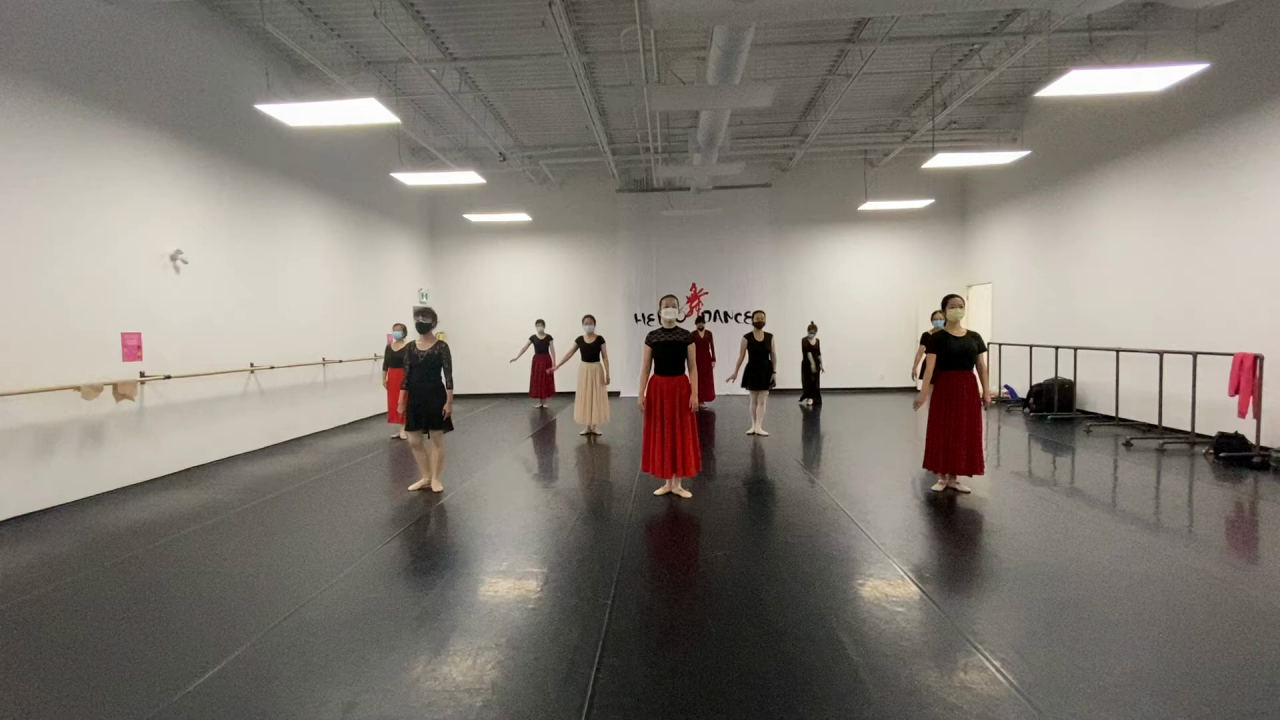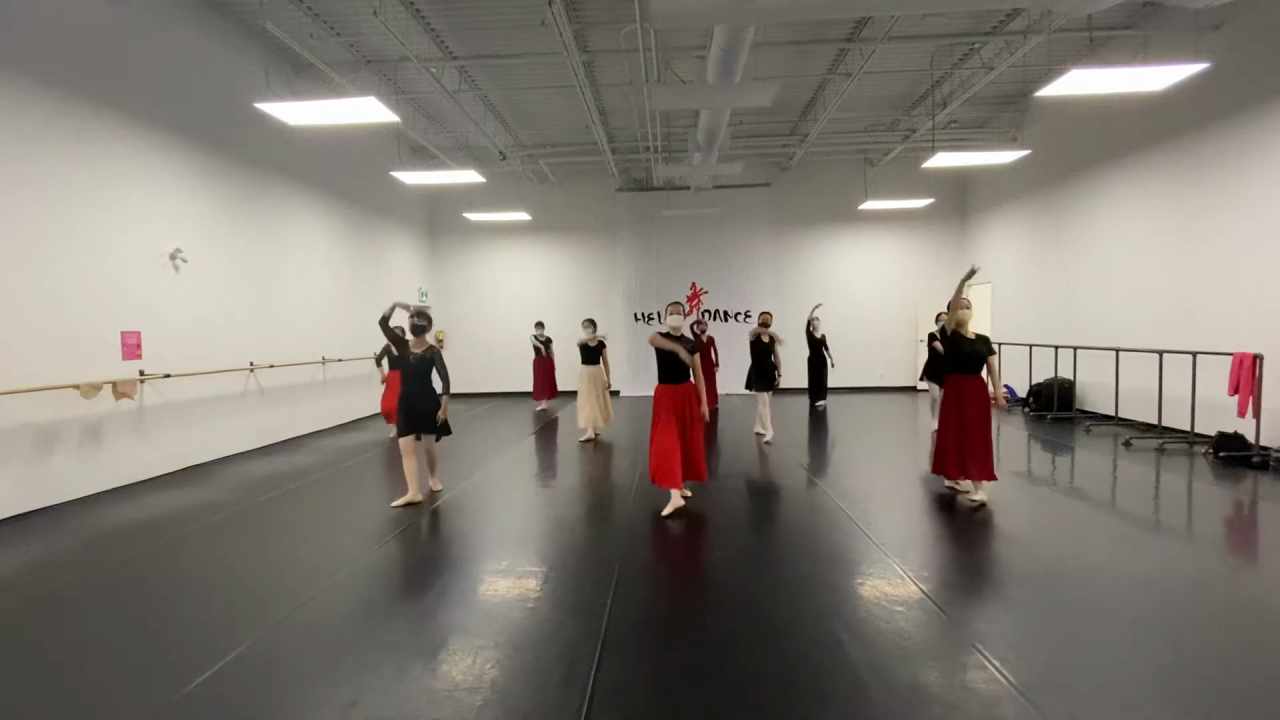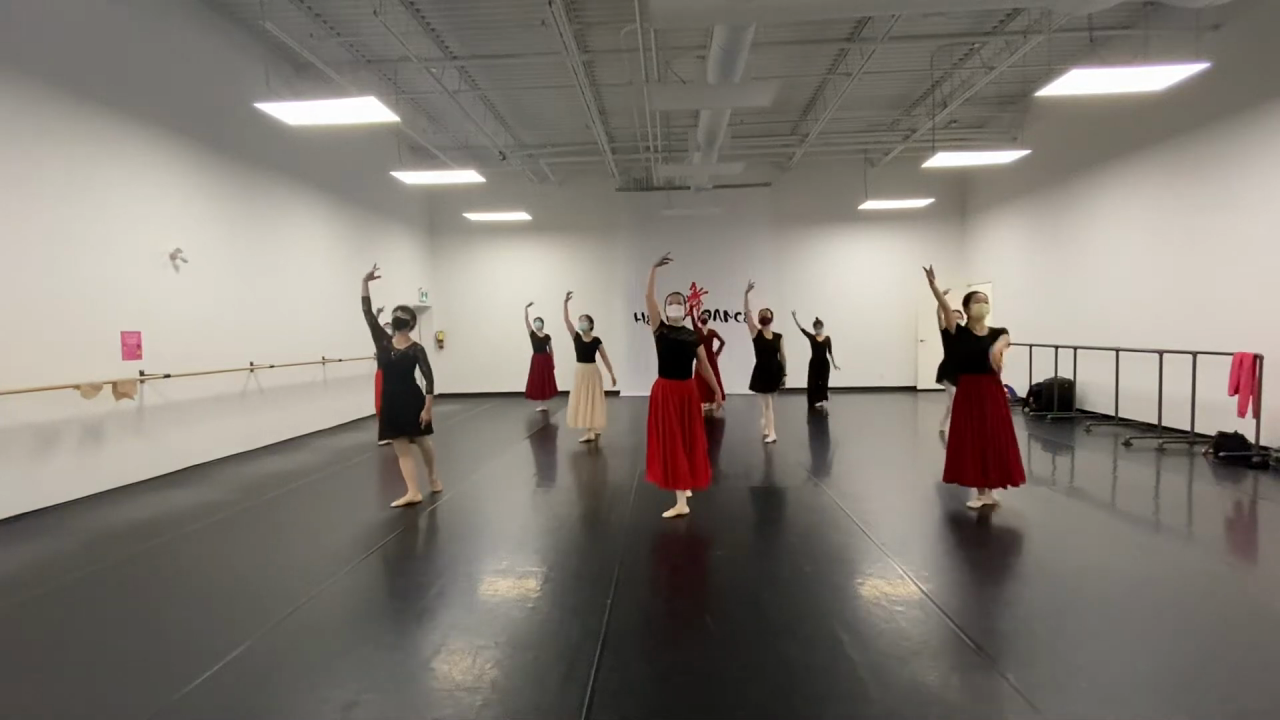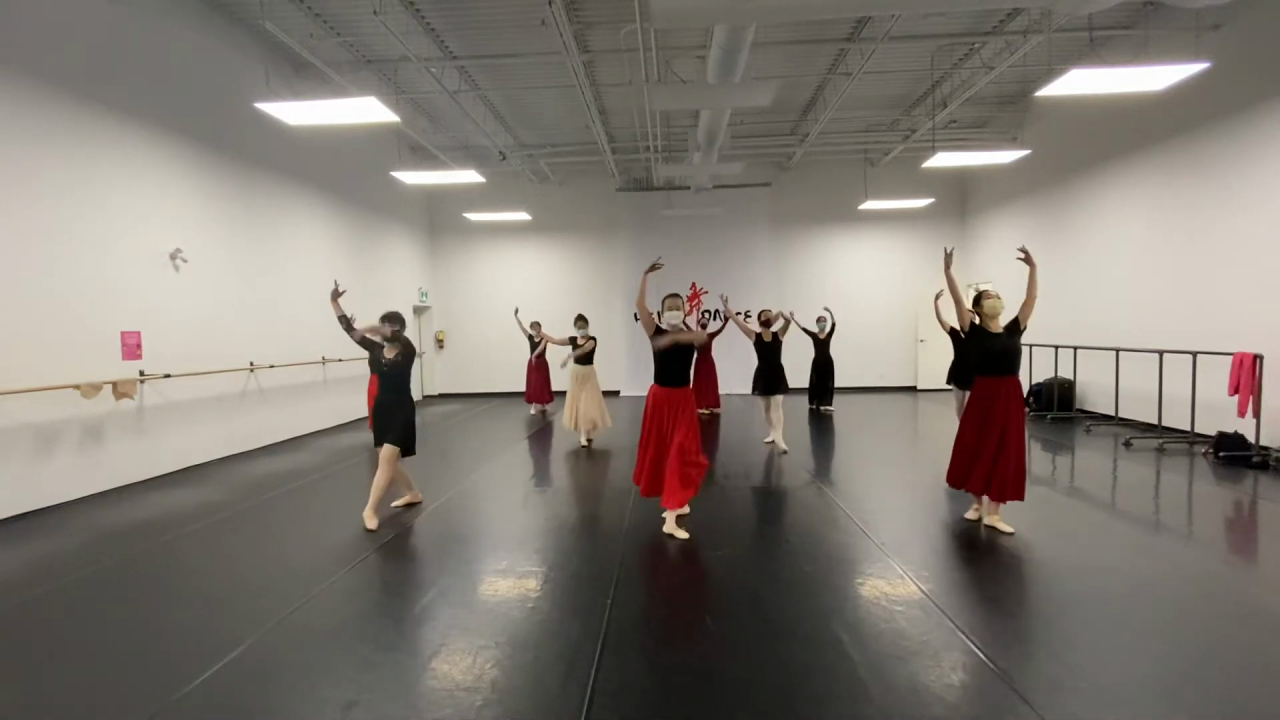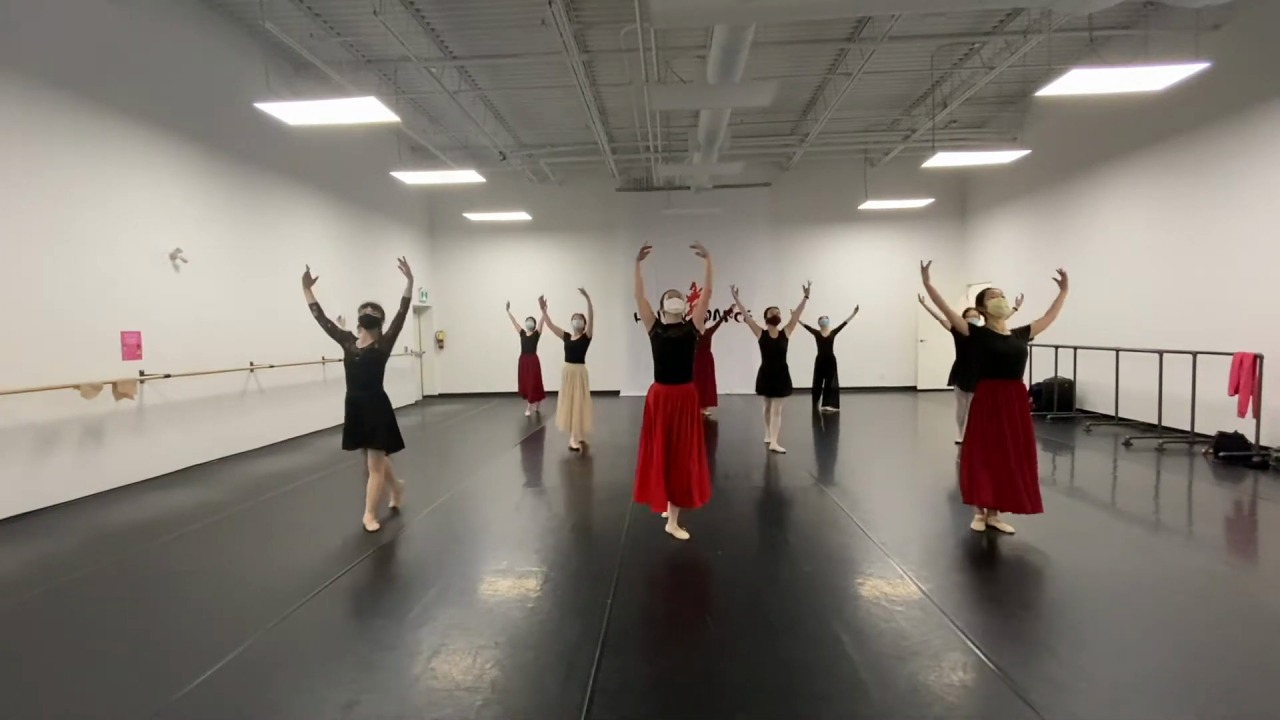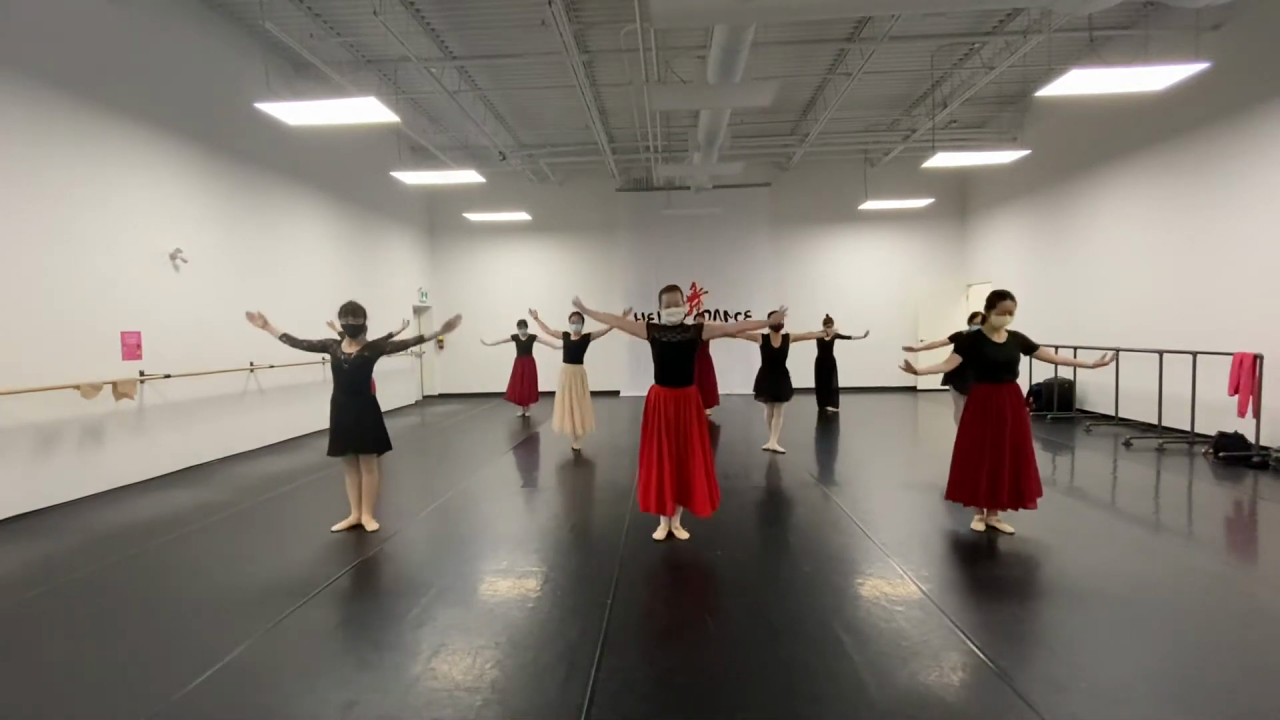
dt=0.7s
person 1, frame 1
left shoulder: (686, 336)
right shoulder: (652, 336)
left elbow: (692, 366)
right elbow: (646, 367)
left wrist: (694, 393)
right wrist: (641, 393)
left hip: (680, 387)
right hip: (658, 387)
left knee: (681, 435)
right knee: (660, 434)
left ankle: (677, 484)
right ankle: (667, 482)
person 1, frame 2
left shoulder: (691, 344)
right shoulder: (660, 338)
left elbow: (698, 375)
right elbow: (652, 339)
left wrist: (704, 402)
right wrist: (677, 348)
left hip: (687, 394)
right hip: (665, 394)
left knee: (688, 443)
right knee: (666, 445)
left ankle: (679, 485)
right ankle: (675, 496)
person 1, frame 3
left shoulder: (693, 336)
right shoulder: (659, 329)
left elbow: (704, 366)
right elbow: (649, 298)
left wrist: (717, 391)
right wrist: (654, 269)
left hip: (687, 391)
right hip: (664, 390)
left knee: (688, 441)
right knee: (669, 443)
left ankle: (685, 485)
right ankle: (681, 500)
person 1, frame 4
left shoulder: (690, 336)
right shoulder: (656, 333)
left elbow: (702, 336)
right elbow: (639, 306)
left wrist: (673, 336)
right wrist: (646, 275)
left hip: (681, 398)
right hip: (658, 397)
left knee: (680, 454)
right knee: (659, 453)
left ankle: (670, 520)
right ankle: (680, 504)
person 1, frame 5
left shoulder: (692, 328)
right shoulder: (654, 327)
left elbow: (706, 294)
right elbow: (639, 296)
left wrist: (707, 261)
right wrist: (638, 264)
left hip: (686, 397)
right hip: (659, 396)
left knee: (684, 456)
right knee: (659, 453)
left ankle: (674, 520)
right ankle: (667, 503)
person 1, frame 6
left shoulder: (696, 331)
right shoulder: (652, 331)
left elbow: (733, 328)
right elbow: (617, 321)
left wrist: (768, 322)
right wrist: (586, 310)
left hip: (687, 400)
right hip: (660, 400)
left knee: (687, 460)
right knee: (660, 460)
left ankle: (676, 520)
right ankle: (664, 520)
person 2, frame 1
left shoulder: (974, 337)
right shoulder: (938, 337)
left elbow: (981, 366)
right elbow: (930, 366)
left wrist: (986, 391)
right wrist: (924, 392)
left hip: (968, 387)
right hip: (945, 386)
left knee: (965, 434)
right knee: (943, 432)
left ankle: (954, 478)
right ankle: (941, 478)
person 2, frame 2
left shoulder: (983, 340)
right shoulder: (950, 337)
left elbow: (992, 368)
right elbow: (953, 309)
left wrist: (998, 393)
right wrist: (963, 281)
left hip: (978, 391)
right hip: (956, 391)
left knee: (976, 438)
right knee: (958, 437)
left ankle: (954, 478)
right ankle: (977, 488)
person 2, frame 3
left shoulder: (998, 333)
right shoulder: (959, 333)
left elbow: (1004, 340)
right elbow: (945, 308)
left wrist: (998, 348)
right wrist: (932, 284)
left hip: (993, 391)
right hip: (968, 392)
left knee: (997, 443)
right knee: (971, 442)
left ankle: (990, 488)
right ankle: (980, 491)
person 2, frame 4
left shoulder: (1014, 330)
right shoulder: (973, 333)
left elbow: (1031, 298)
right elbow: (958, 301)
left wrist: (1032, 267)
right wrist: (948, 271)
left hip: (1011, 396)
right hip: (983, 395)
left knee: (1006, 454)
right knee: (977, 450)
left ankle: (993, 513)
right ankle: (977, 503)
person 2, frame 5
left shoulder: (1020, 334)
right shoulder: (977, 334)
left elbow: (1048, 318)
right elbow: (946, 311)
left wrist: (1063, 292)
right wrist: (927, 284)
left hip: (1016, 401)
right hip: (988, 401)
left knee: (1012, 458)
right knee: (984, 457)
left ankle: (994, 514)
right ankle: (980, 513)
person 2, frame 6
left shoulder: (1017, 339)
right shoulder: (972, 340)
left elbow: (1052, 357)
right elbow: (948, 364)
left wrist: (1091, 364)
right wrist: (919, 371)
left hip: (1011, 402)
right hip: (982, 402)
left knee: (1009, 457)
right knee: (979, 457)
left ankle: (994, 514)
right ankle: (979, 513)
person 3, frame 1
left shoulder: (441, 347)
right shoulder: (411, 348)
left elbow: (448, 375)
right elbow: (406, 376)
left wrist: (449, 401)
right wrist: (401, 402)
left hip: (435, 396)
right hip: (415, 397)
left knee: (436, 441)
right knee: (414, 441)
left ankle: (436, 478)
right ankle: (426, 476)
person 3, frame 2
left shoulder: (433, 351)
right shoulder: (401, 344)
left elbow: (444, 379)
right elbow: (383, 323)
left wrist: (444, 407)
right wrist: (395, 306)
left hip: (427, 401)
right hip: (406, 402)
left knee: (428, 446)
right knee: (406, 448)
left ankle: (433, 477)
right ankle: (413, 492)
person 3, frame 3
left shoulder: (416, 349)
right shoulder: (383, 341)
left elbow: (429, 378)
right elbow: (368, 313)
left wrist: (427, 407)
right wrist: (365, 283)
left hip: (411, 400)
right hip: (390, 401)
left knee: (423, 444)
right knee: (402, 450)
left ankle: (433, 477)
right ankle: (414, 492)
person 3, frame 4
left shoulder: (407, 351)
right shoulder: (377, 349)
left elbow: (401, 339)
right elbow: (349, 329)
left wrist: (372, 329)
right wrist: (334, 302)
left hip: (401, 409)
right hip: (382, 408)
left knee: (386, 460)
right knee: (390, 458)
left ankle: (370, 510)
right ankle: (413, 493)
person 3, frame 5
left shoulder: (383, 344)
right shoulder: (347, 342)
left elbow: (401, 313)
right elbow: (321, 318)
left wrist: (409, 282)
right wrist: (307, 289)
left hip: (376, 406)
right hip: (353, 405)
left knee: (375, 463)
right knee: (374, 459)
left ankle: (369, 514)
right ankle: (395, 486)
person 3, frame 6
left shoulder: (373, 348)
right shoulder: (332, 346)
left elbow: (405, 343)
right elbow: (297, 343)
left wrist: (438, 333)
right wrist: (268, 327)
left hip: (364, 409)
right hip: (340, 410)
left knee: (367, 465)
right knee: (350, 465)
left ankle: (368, 514)
right ankle: (355, 514)
